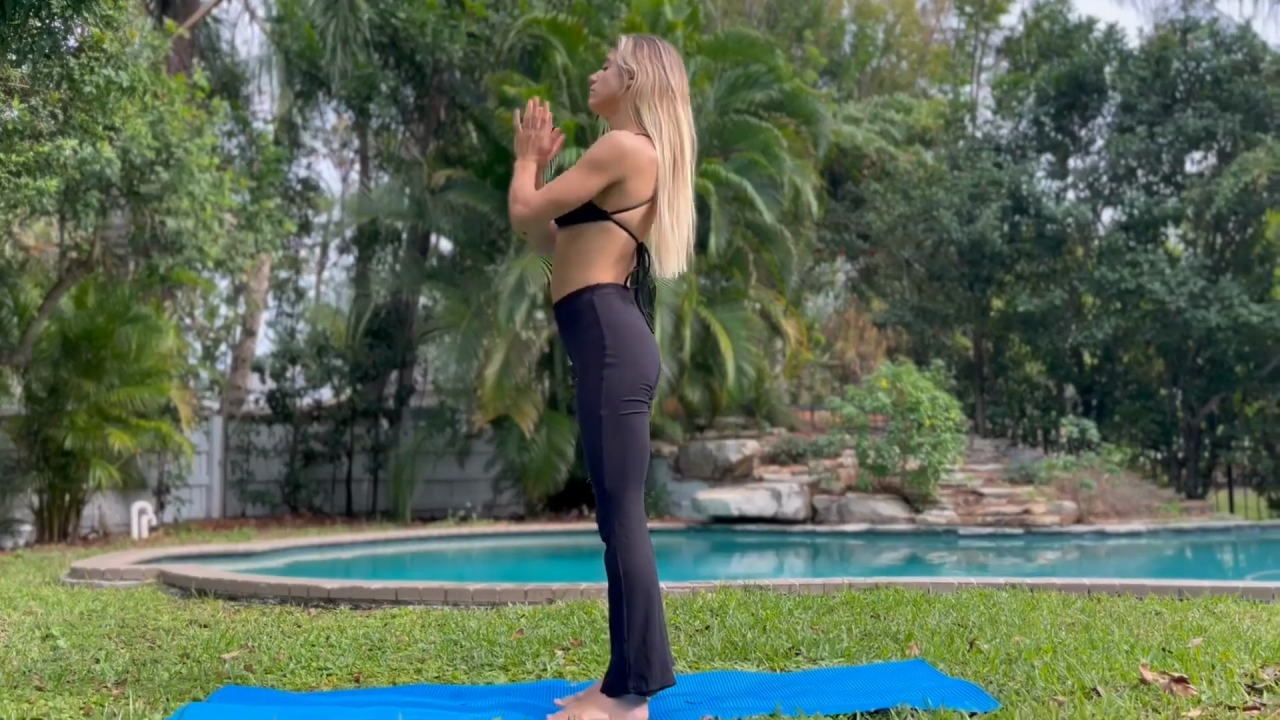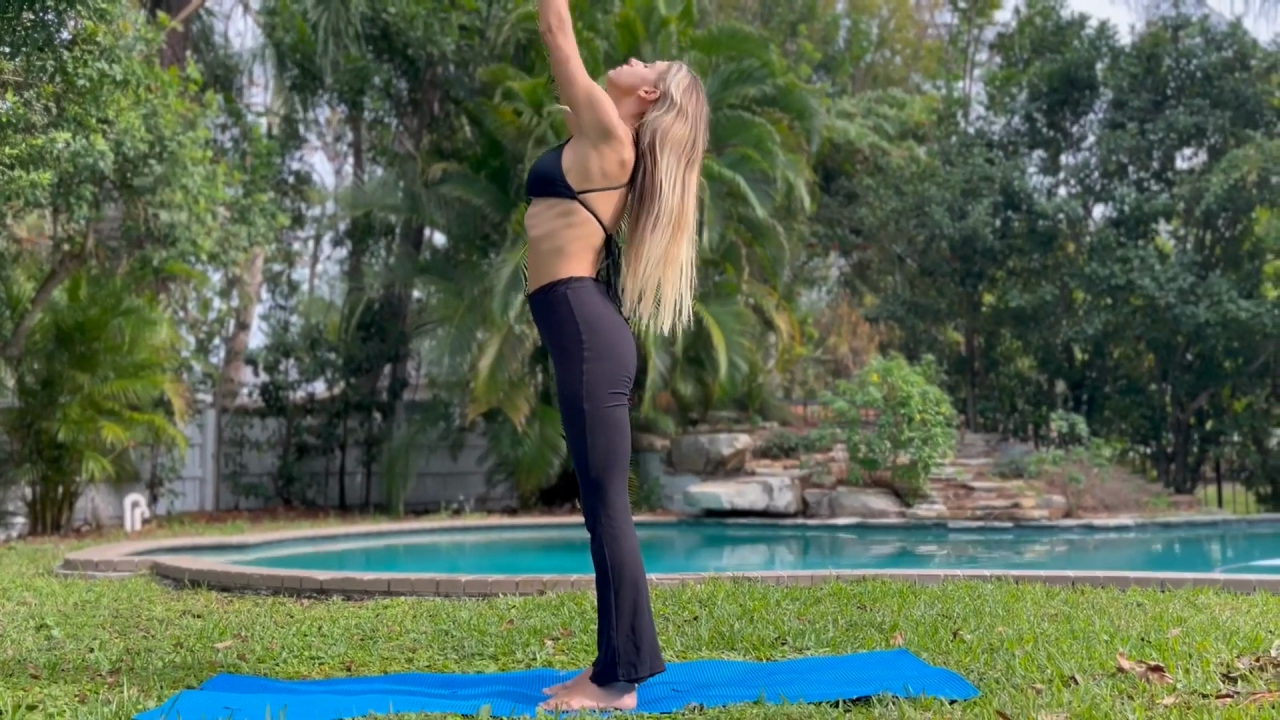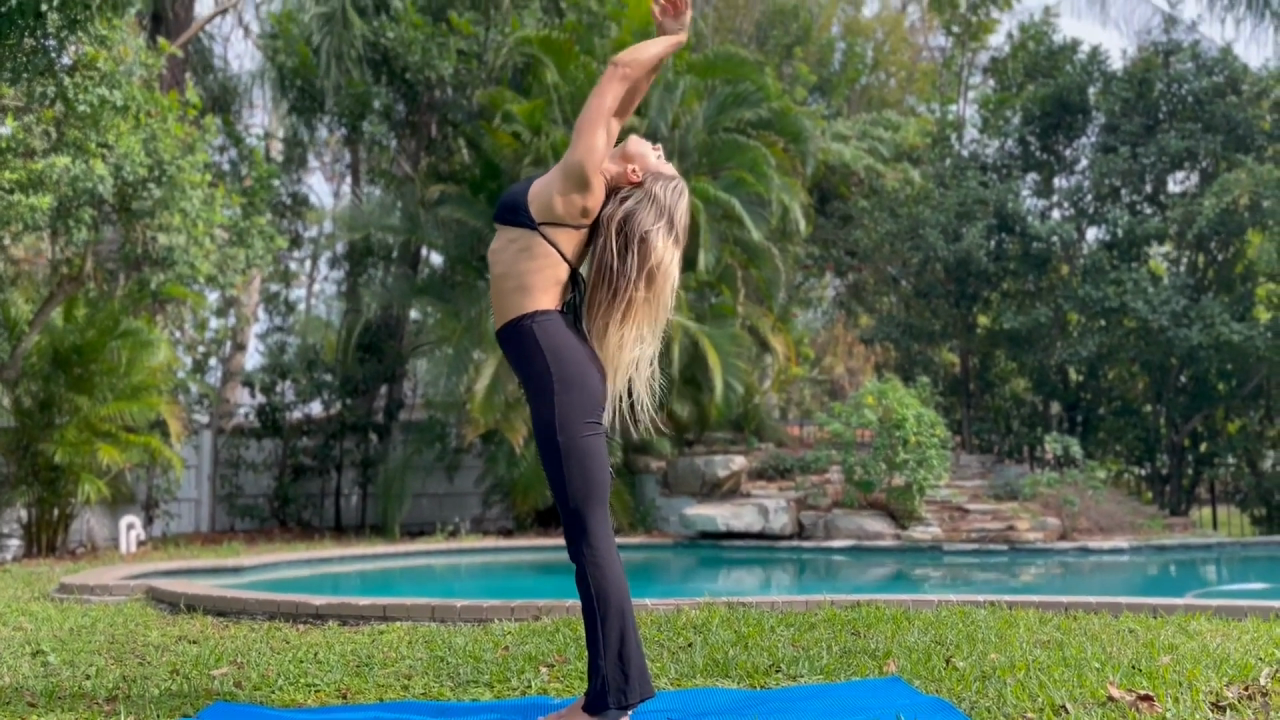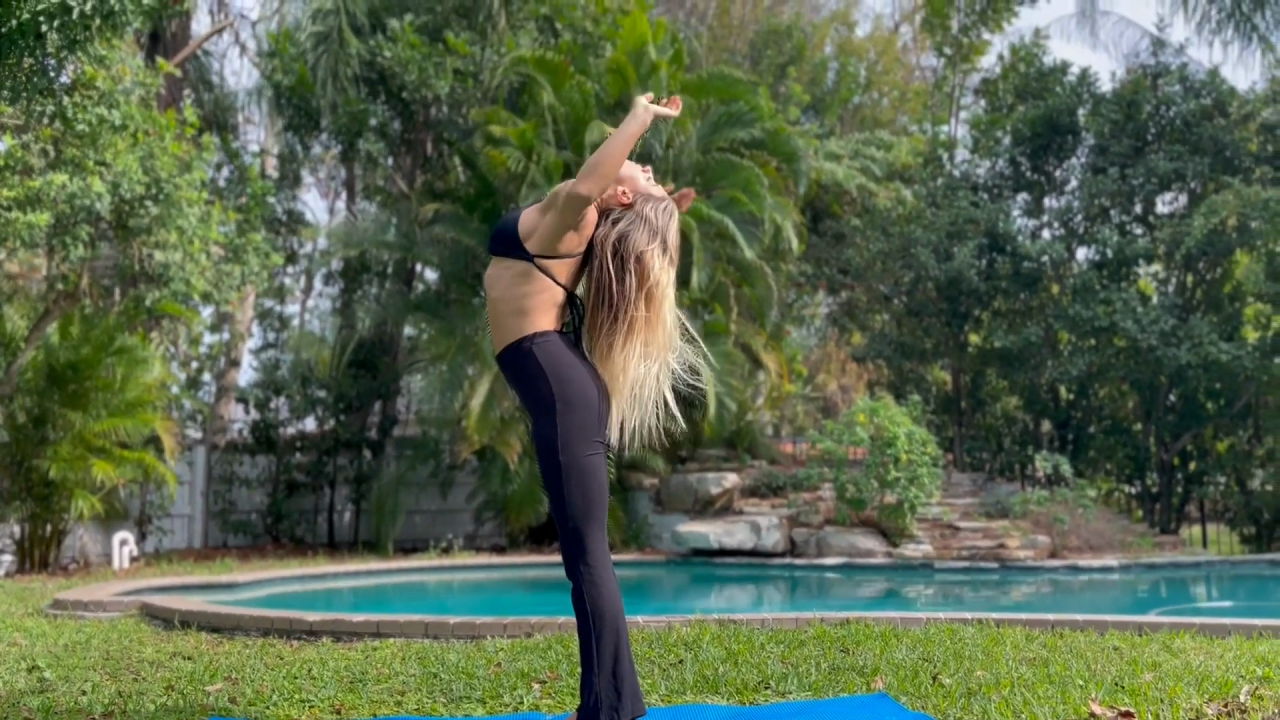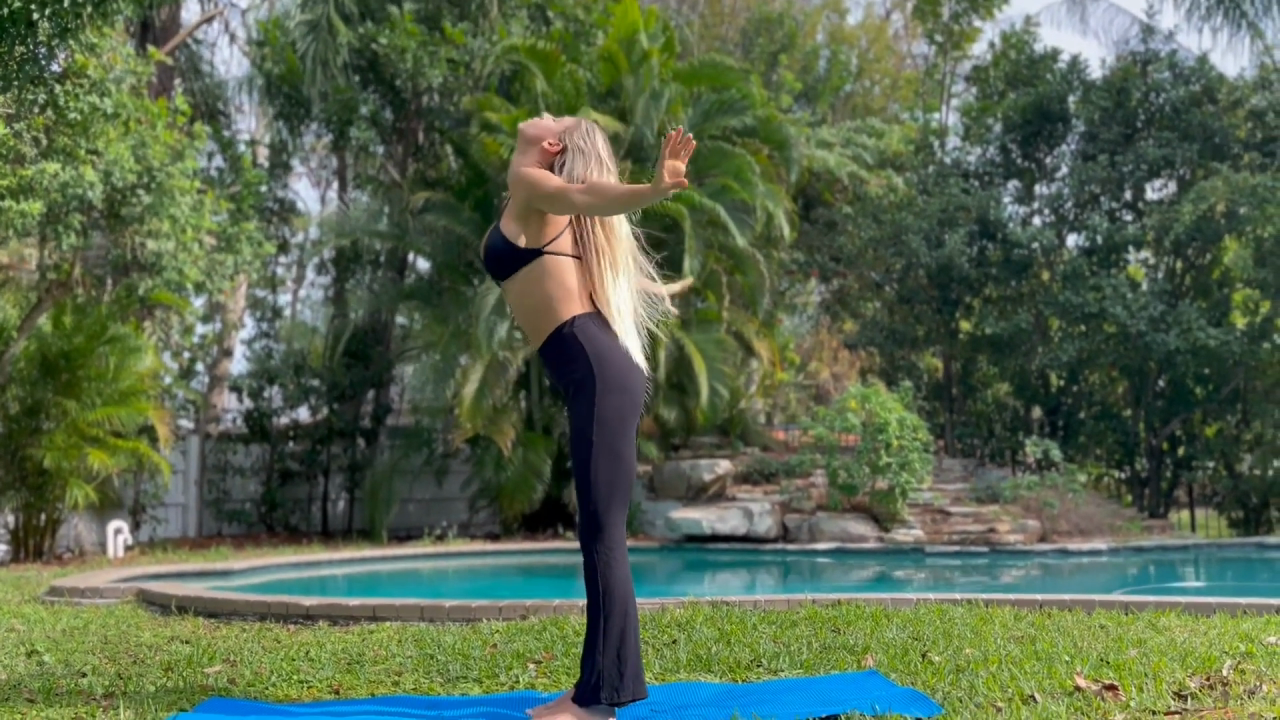
dt=1s
person 1, frame 1
left shoulder: (624, 147)
right shoulder: (625, 157)
left elbow: (525, 214)
right elbow: (543, 237)
left wrist: (528, 157)
right wrist: (537, 164)
left hip: (609, 342)
right hip: (606, 343)
left knee: (621, 519)
right knee: (619, 519)
person 1, frame 2
left shoulder: (609, 133)
right shoulder: (599, 139)
left hip: (585, 332)
right hip: (585, 333)
left knee: (607, 507)
right knee: (602, 507)
left ankle: (618, 679)
right ankle: (617, 665)
person 1, frame 3
left shoulder: (581, 182)
right shoulder: (588, 187)
left elbow: (618, 69)
right elbow: (617, 102)
left hip: (556, 364)
right hip: (558, 365)
left knee: (589, 533)
right knee: (587, 534)
person 1, frame 4
left shoulder: (572, 209)
right shoulder: (578, 222)
left elbow: (585, 189)
left wrist: (641, 117)
left hip: (559, 389)
right hip: (563, 389)
left knee: (586, 554)
right knee: (584, 553)
person 1, frame 5
left shoulder: (531, 182)
right shoulder: (532, 202)
left elbow: (589, 195)
right elbow: (596, 258)
left wrist: (655, 187)
right wrist: (656, 290)
left hip: (596, 373)
right hip: (592, 374)
left knee: (603, 536)
right knee: (599, 536)
